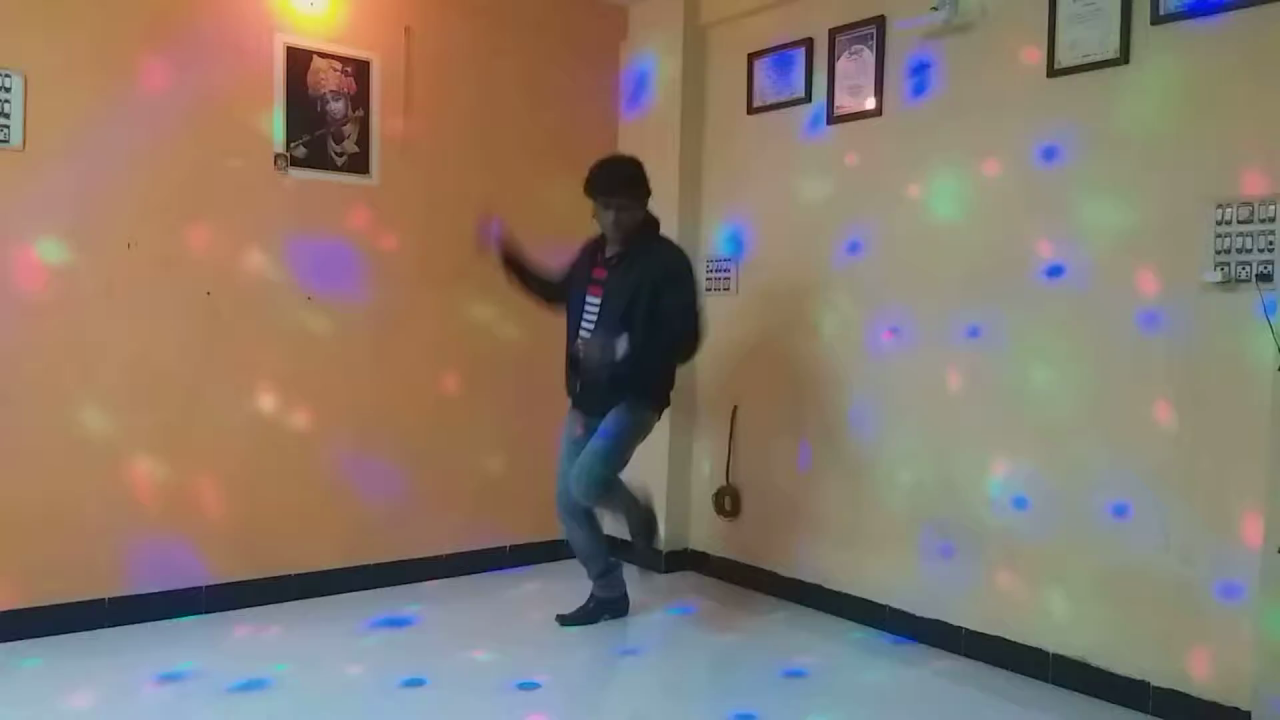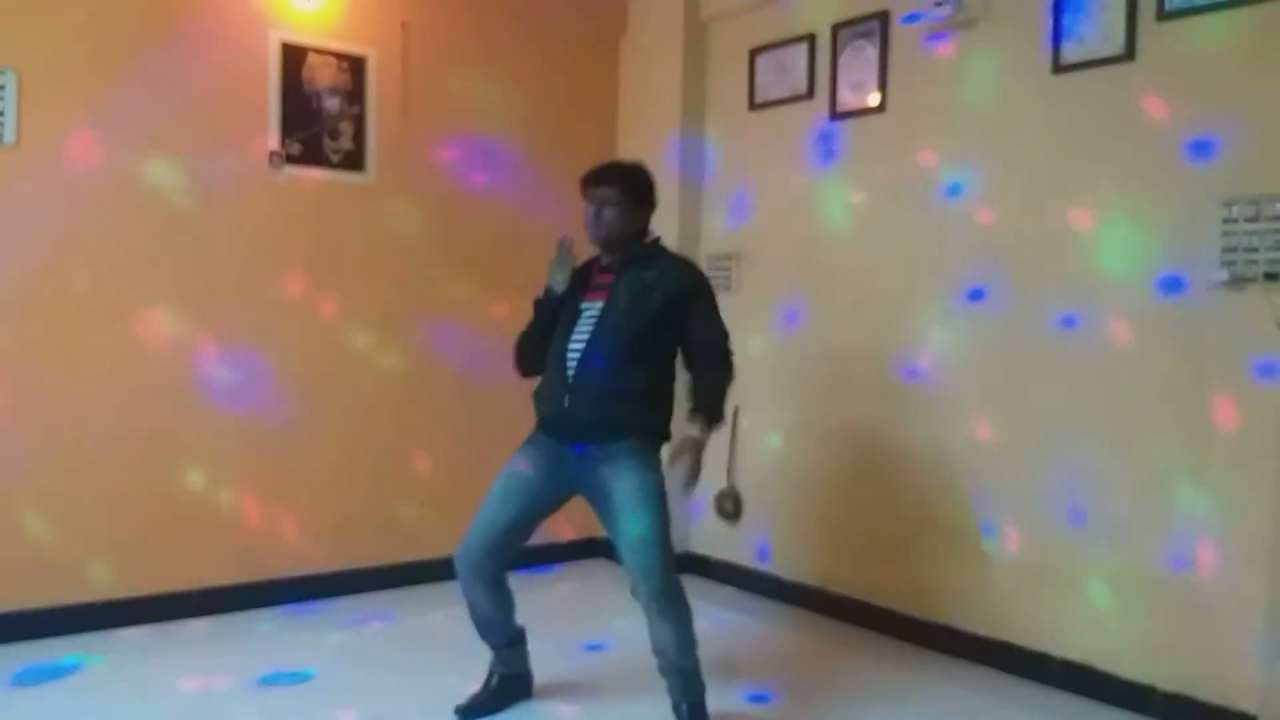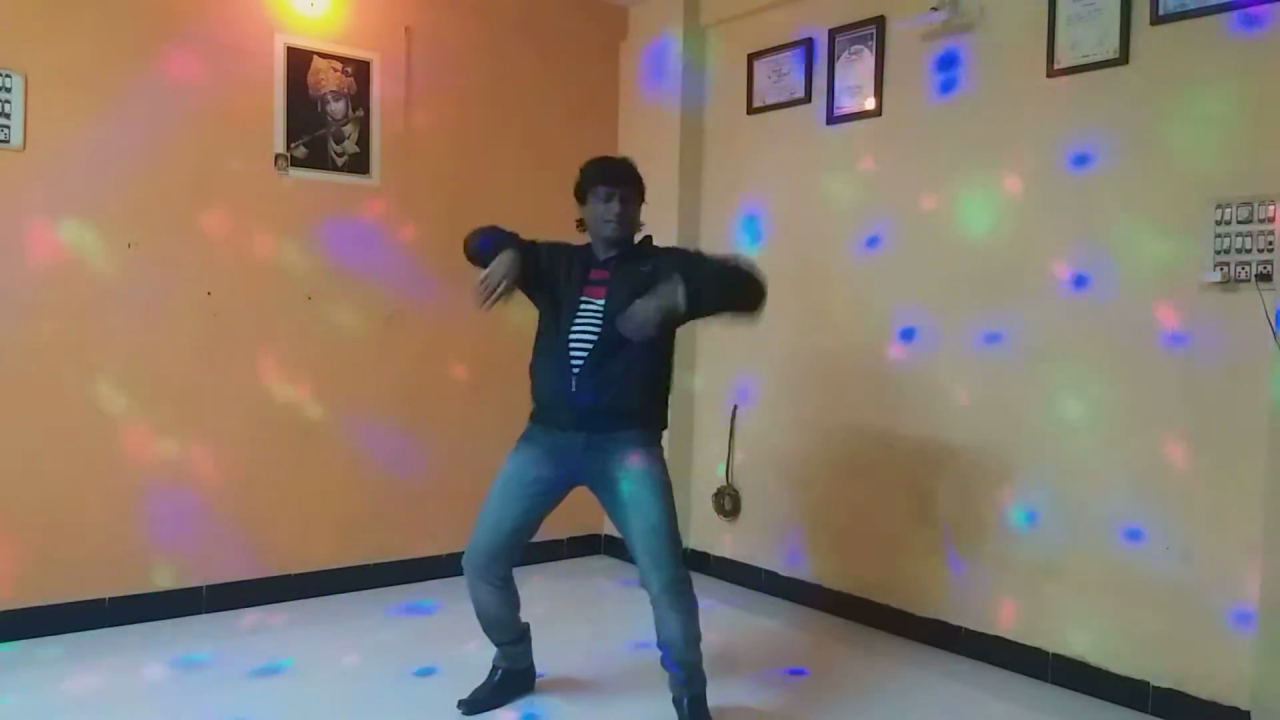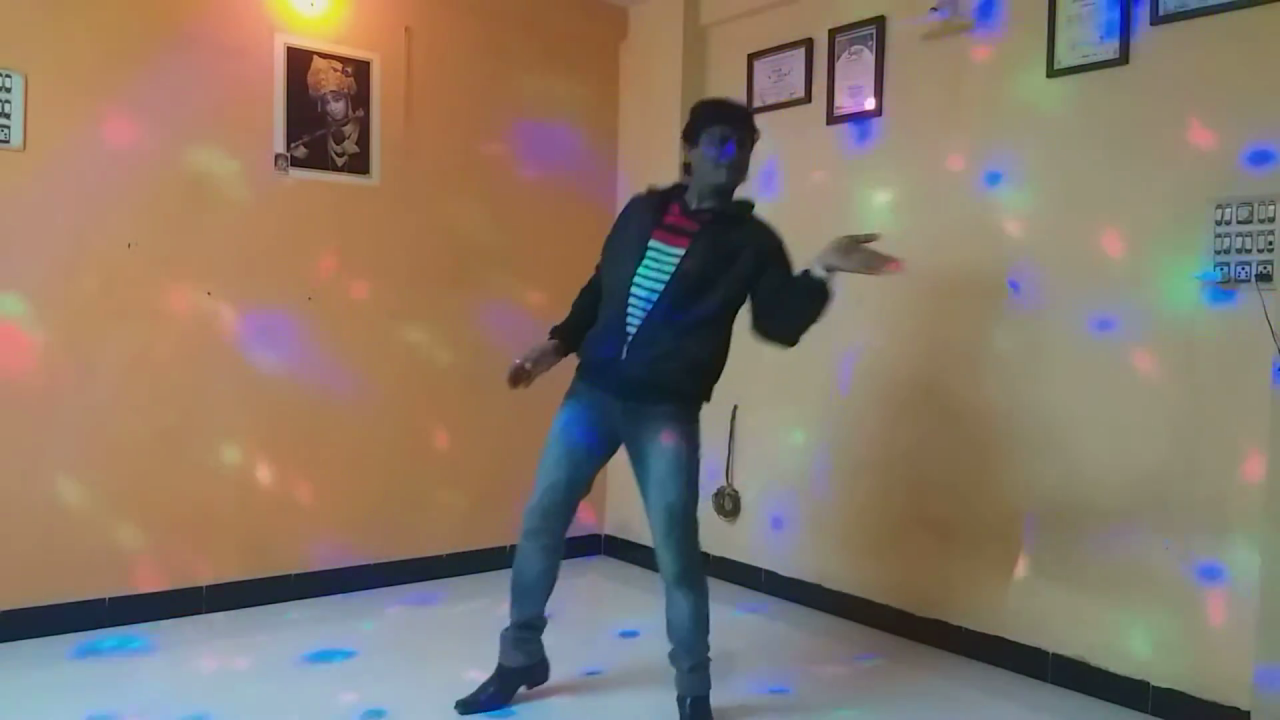
dt=1s
person 1, frame 1
left shoulder: (664, 261)
right shoulder: (592, 253)
left elbow: (683, 339)
right elbow: (552, 295)
left wrist: (622, 348)
right wrist: (509, 257)
left hip: (633, 398)
right hip: (587, 400)
left knee: (583, 485)
right knee: (567, 497)
left ankle: (638, 513)
right ankle: (607, 592)
person 1, frame 2
left shoulder: (675, 278)
right shoulder: (578, 280)
left elbow: (711, 364)
right elbow: (528, 361)
left wrist: (698, 423)
right wrist: (552, 294)
left hip: (623, 451)
right hip: (549, 443)
left knee: (653, 583)
right knee: (474, 559)
right ankle: (511, 671)
person 1, frame 3
left shoulder: (662, 269)
right shoulder: (558, 264)
left elbow: (747, 290)
right elbow: (482, 243)
left wrist: (678, 296)
right wrist: (504, 256)
left hip: (625, 441)
right hip: (548, 435)
left knee: (663, 573)
right knee: (482, 559)
right ankle: (514, 665)
person 1, frame 4
left shoulder: (751, 241)
right shoulder: (642, 210)
left elbow: (781, 325)
left wrist: (820, 274)
right wrist: (556, 343)
left hip: (667, 409)
right hip: (592, 392)
left knee: (677, 552)
right knee: (540, 523)
right ankle: (519, 657)
